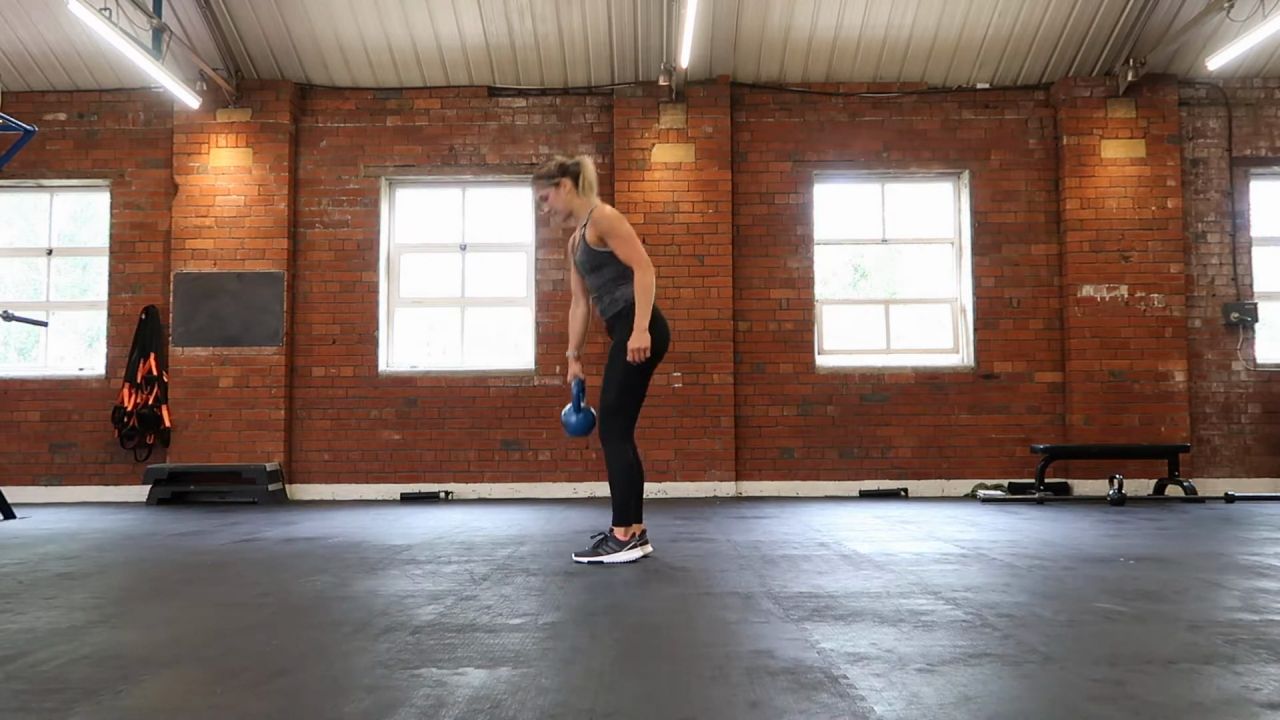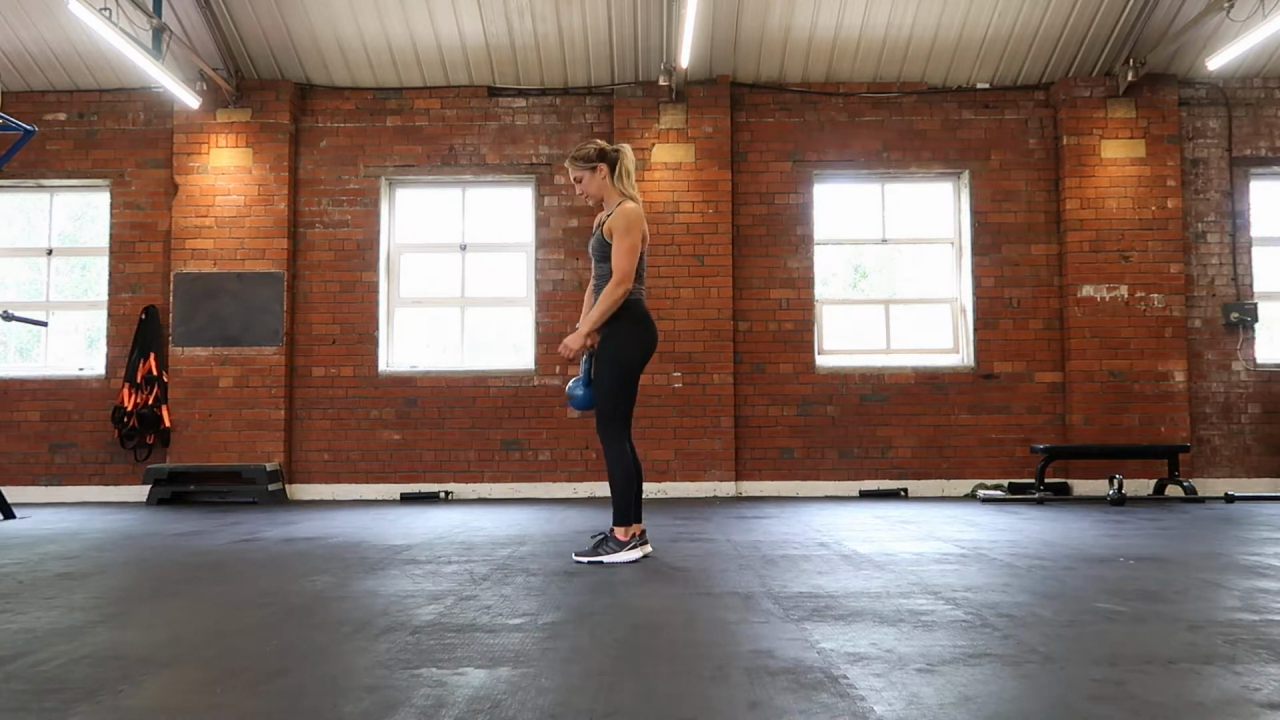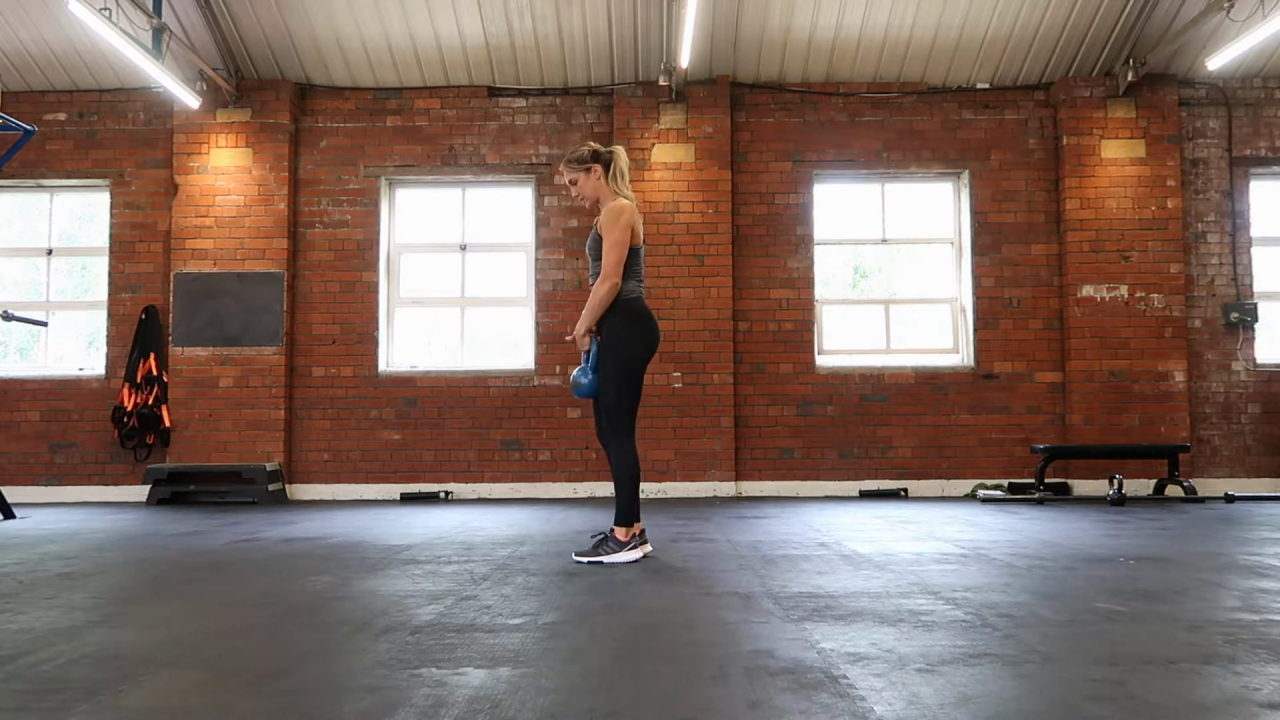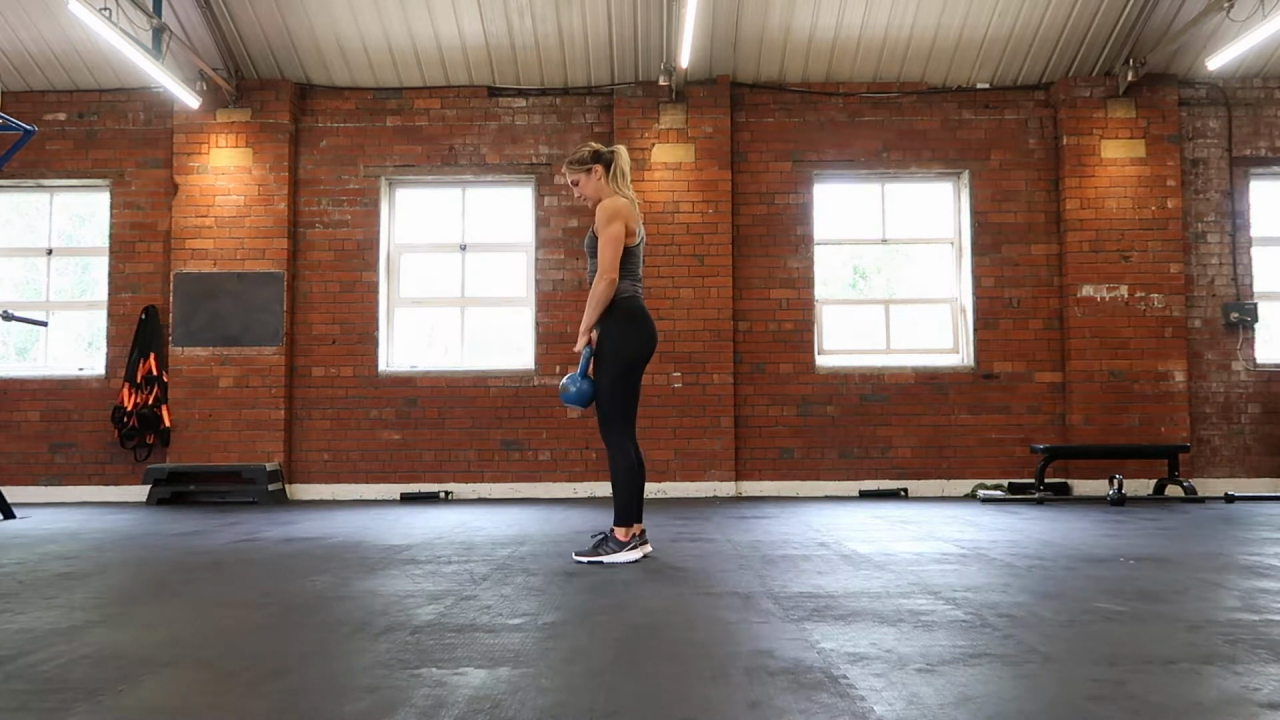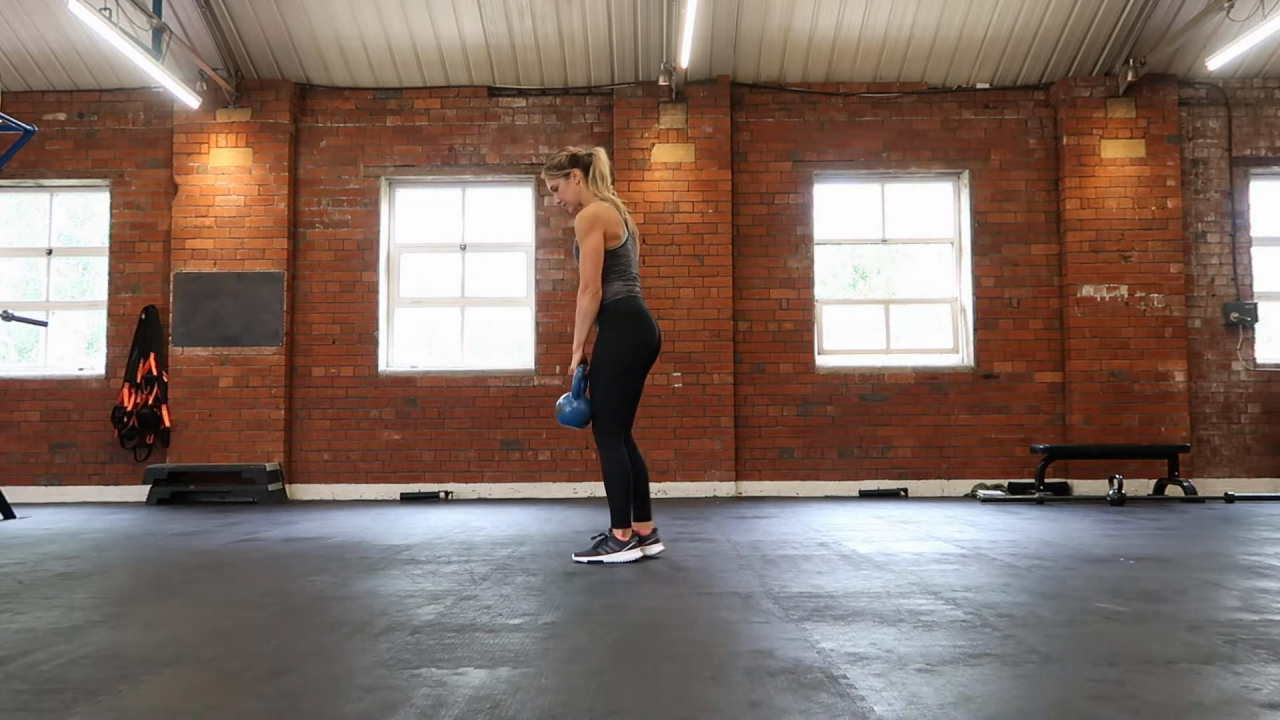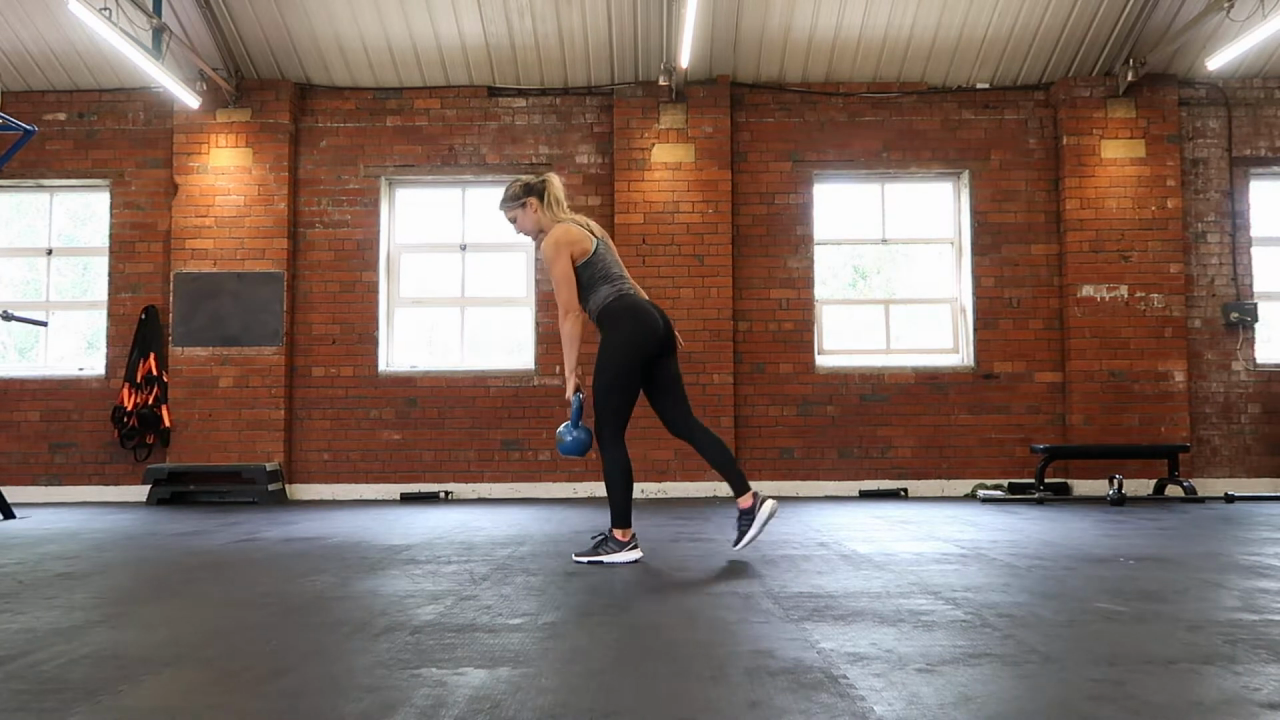
dt=0.5s
person 1, frame 1
left shoulder: (602, 217)
right shoulder: (575, 240)
left elbow: (644, 268)
right elbow: (579, 302)
left wrist: (640, 329)
right wrist: (573, 357)
left hip: (639, 330)
right hip: (624, 332)
left knee: (612, 430)
right knee: (617, 431)
left ankle: (624, 537)
right ankle: (634, 530)
person 1, frame 2
left shoulder: (626, 214)
right shoulder: (606, 218)
left elbow: (621, 285)
left wrist: (580, 333)
right wrist: (585, 329)
left hip: (627, 331)
right hip: (618, 333)
left knee: (612, 433)
right knee: (616, 433)
left ankle: (624, 538)
right ankle: (633, 531)
person 1, frame 3
left shoulder: (619, 210)
right shoulder: (606, 215)
left elbow: (611, 280)
left wrist: (583, 326)
right wrist: (588, 324)
left hip: (628, 330)
right hip: (618, 330)
left knee: (617, 432)
right knee: (610, 431)
left ankle: (625, 537)
right ankle: (633, 529)
person 1, frame 4
left shoulder: (611, 208)
right shoulder: (625, 211)
left elbow: (607, 277)
left wrist: (584, 330)
right wrist: (595, 328)
left hip: (623, 329)
right hip: (629, 327)
left knee: (615, 432)
right knee: (620, 432)
left ankle: (624, 538)
right ankle: (633, 531)
person 1, frame 5
left shoulder: (590, 216)
right shoulder: (616, 213)
left elbow: (590, 289)
left wrist: (578, 346)
left hip: (621, 331)
right hip: (639, 327)
left knee: (608, 434)
right knee: (619, 433)
left ankle: (622, 537)
right ankle: (644, 531)
person 1, frame 6
left shoulder: (553, 242)
right shoulder: (583, 226)
left elbow: (570, 313)
left wrist: (570, 373)
left hip: (626, 330)
right hip: (649, 322)
left knee: (609, 434)
right knee: (681, 422)
left ankle: (622, 538)
right ankle: (749, 501)
